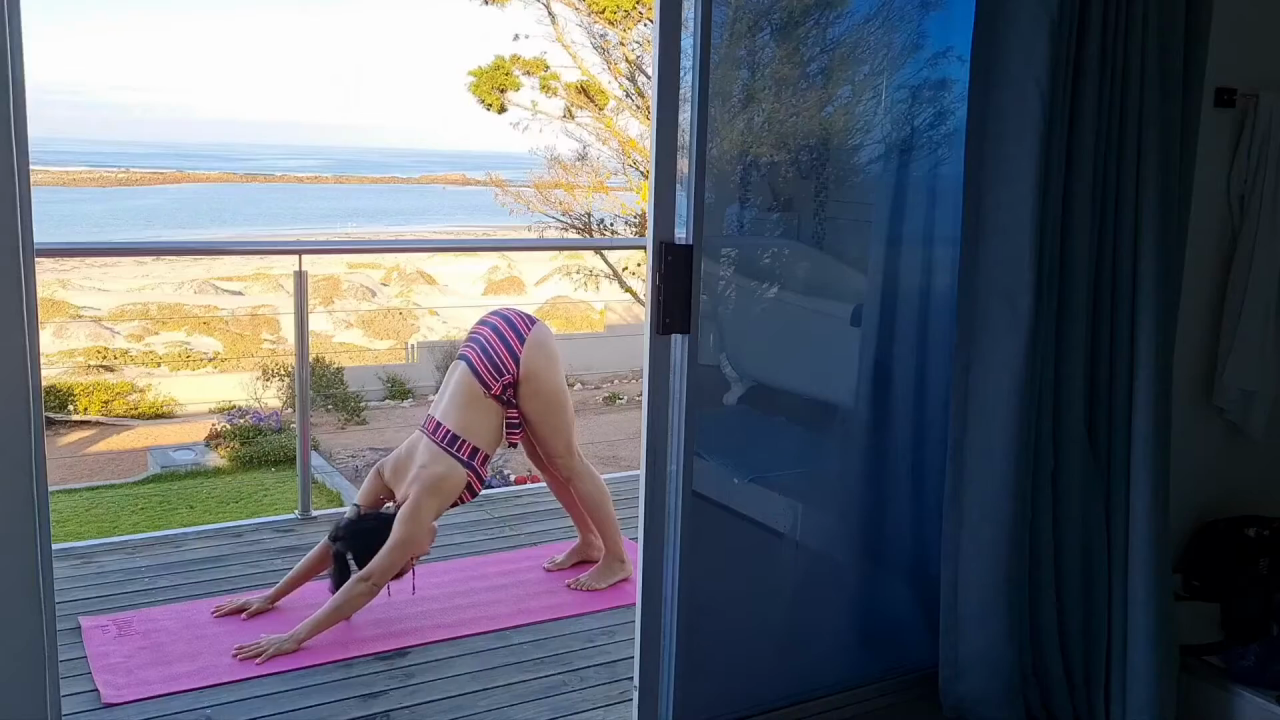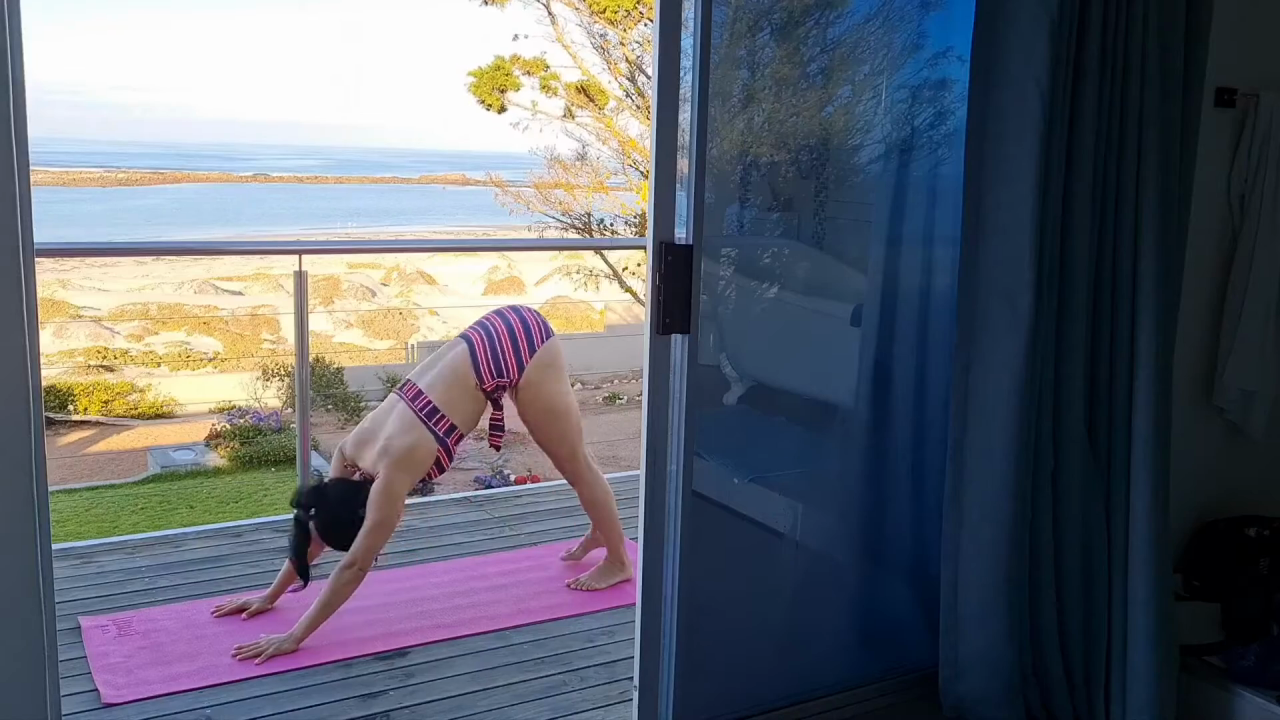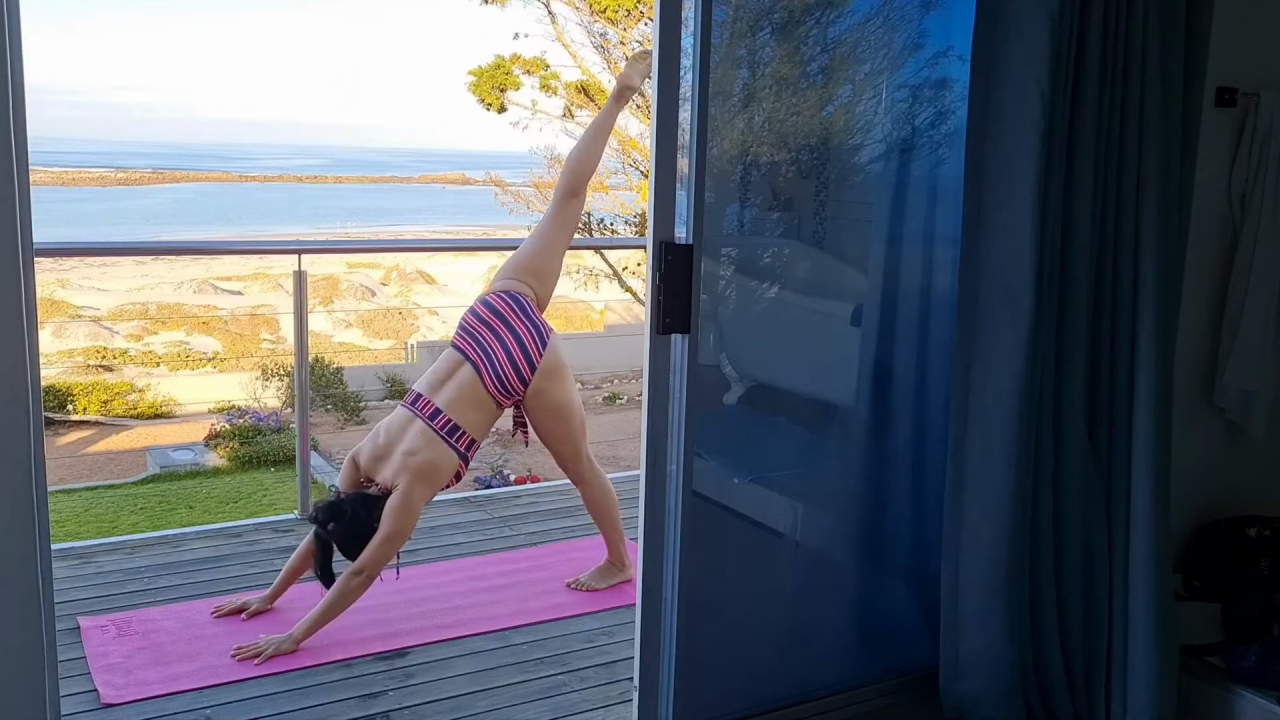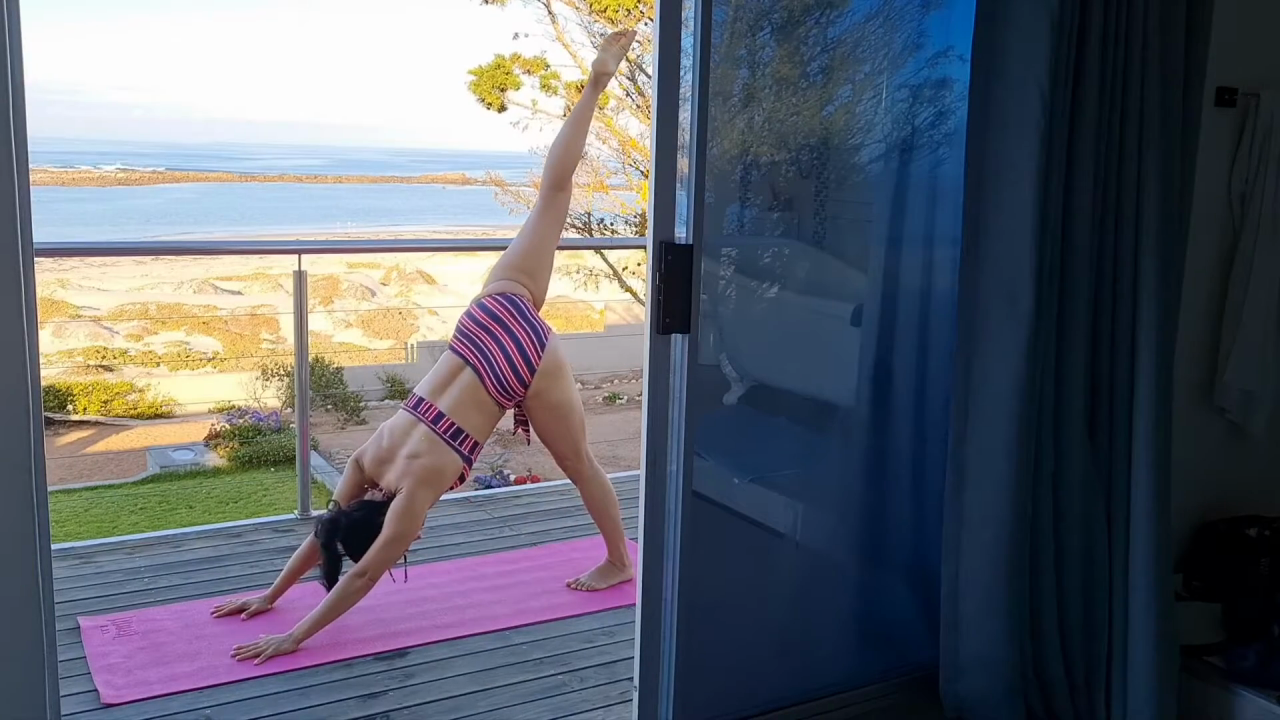
dt=0.5s
person 1, frame 1
left shoulder: (424, 492)
right shoulder: (390, 471)
left elbow: (369, 581)
right elbow: (338, 537)
left wrist: (295, 637)
right wrist: (270, 596)
left hip: (515, 345)
right hip: (496, 338)
left knee: (566, 462)
right knee: (545, 461)
left ankle: (616, 559)
right ankle: (589, 543)
person 1, frame 2
left shoulder: (391, 469)
right shoulder: (353, 449)
left elbow: (354, 567)
right elbow: (316, 528)
left wrist: (294, 637)
right wrist: (269, 595)
left hip: (515, 348)
left knee: (573, 459)
right knee: (566, 456)
left ankle: (617, 561)
person 1, frame 3
left shoulder: (409, 485)
right shoulder: (364, 458)
left elbow: (360, 575)
right elbow: (321, 531)
left wrist: (293, 637)
right wrist: (268, 596)
left hip: (520, 353)
right hip: (497, 318)
left knee: (579, 465)
right knee: (565, 198)
left ankle: (620, 564)
right ankle: (619, 97)
person 1, frame 4
left shoulder: (413, 488)
right shoulder: (373, 457)
left elbow: (361, 576)
right elbow: (325, 533)
left wrist: (292, 638)
right wrist: (268, 596)
left hip: (518, 353)
right hip: (497, 320)
left knee: (578, 464)
right knee: (552, 194)
left ankle: (620, 563)
right ankle: (594, 85)
